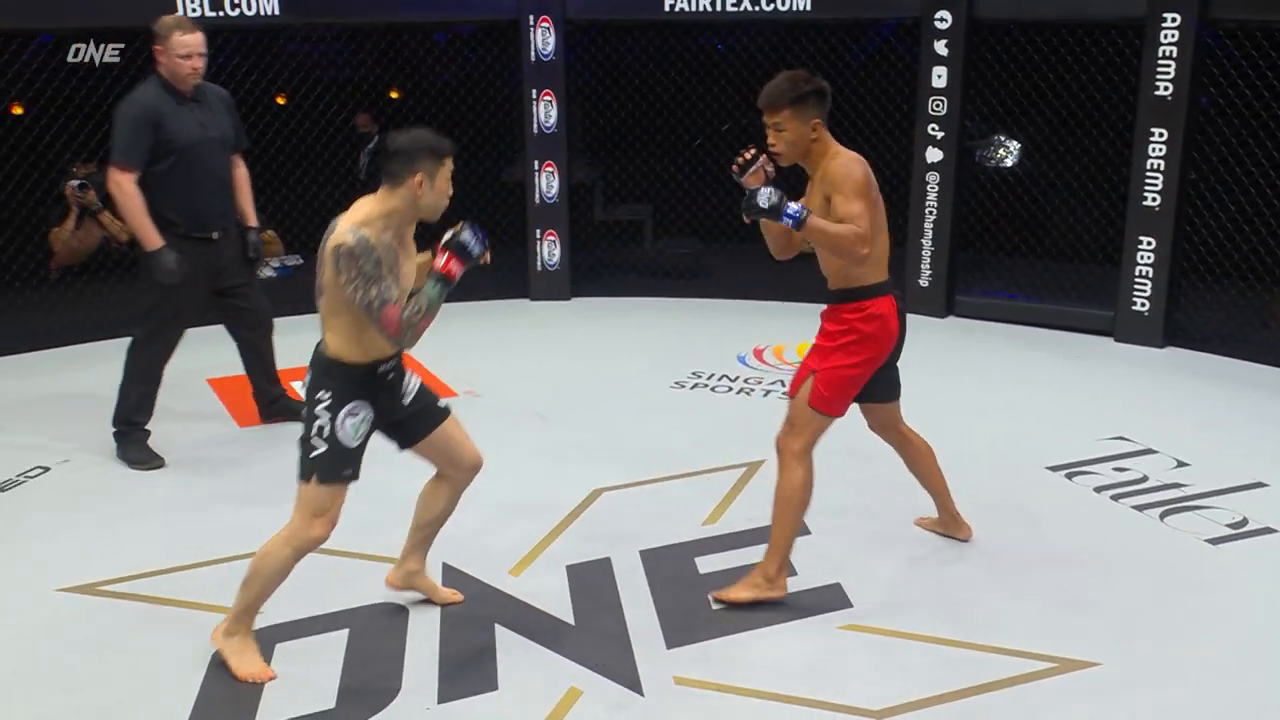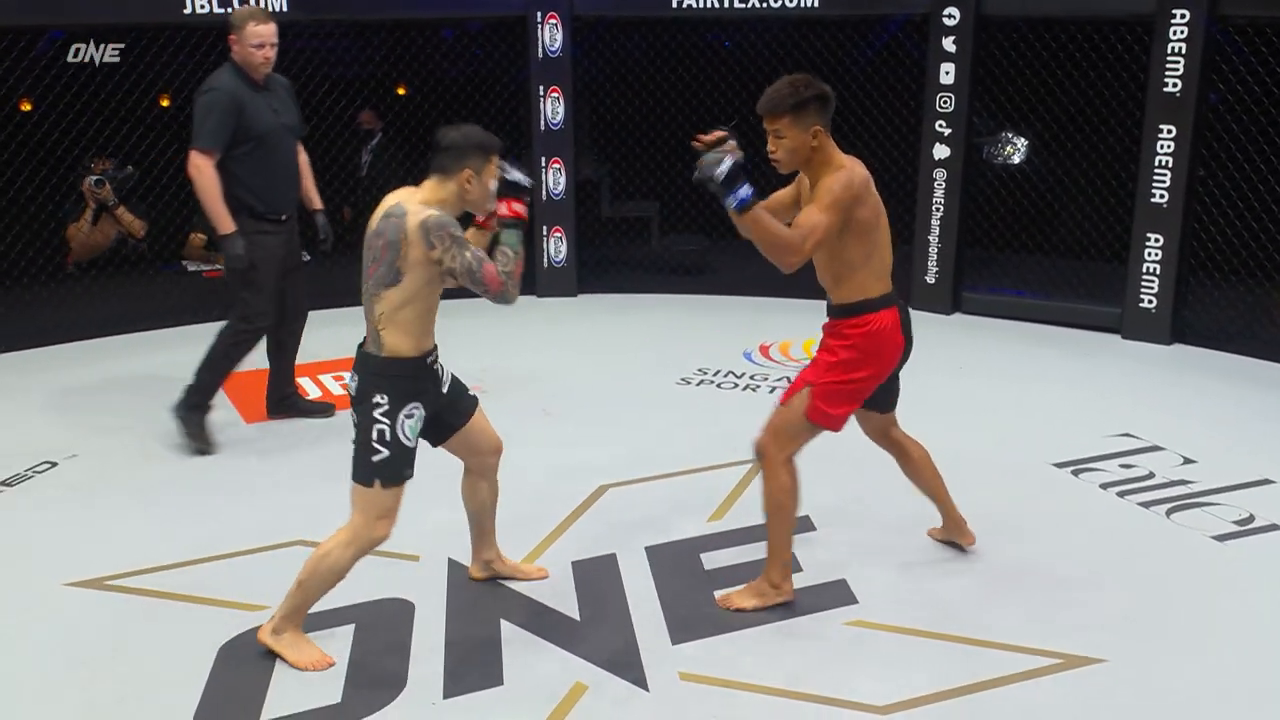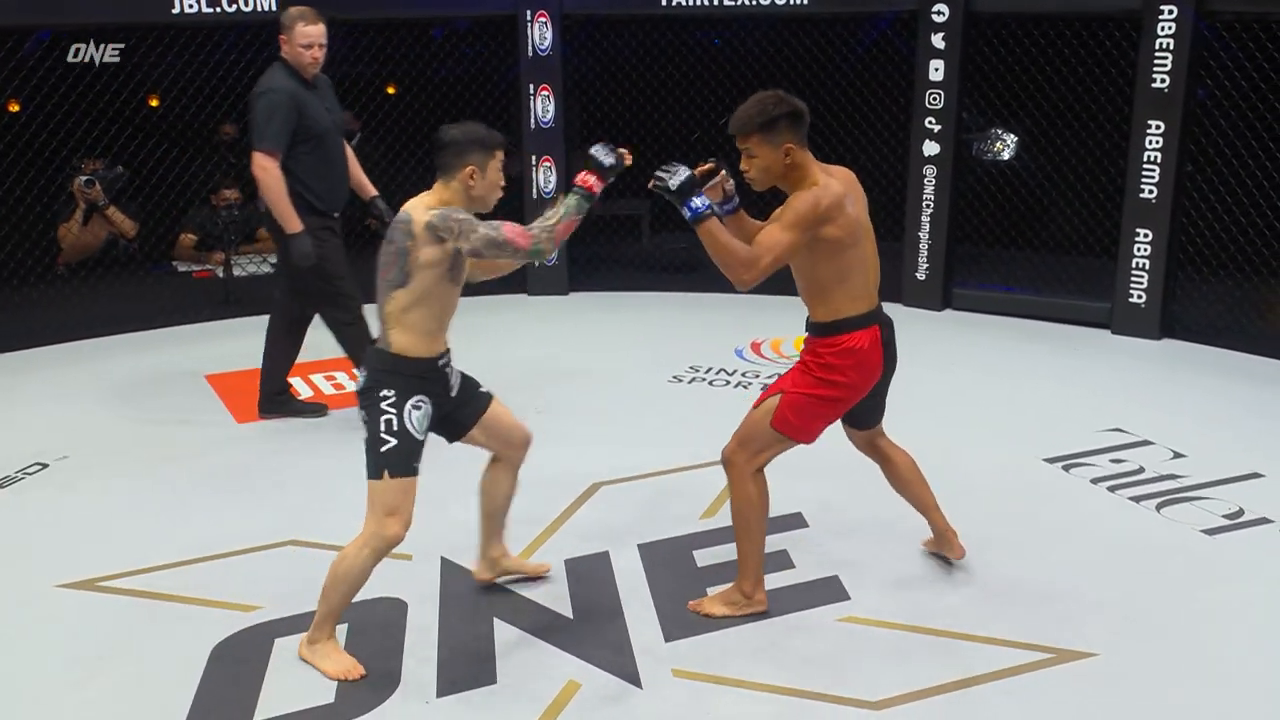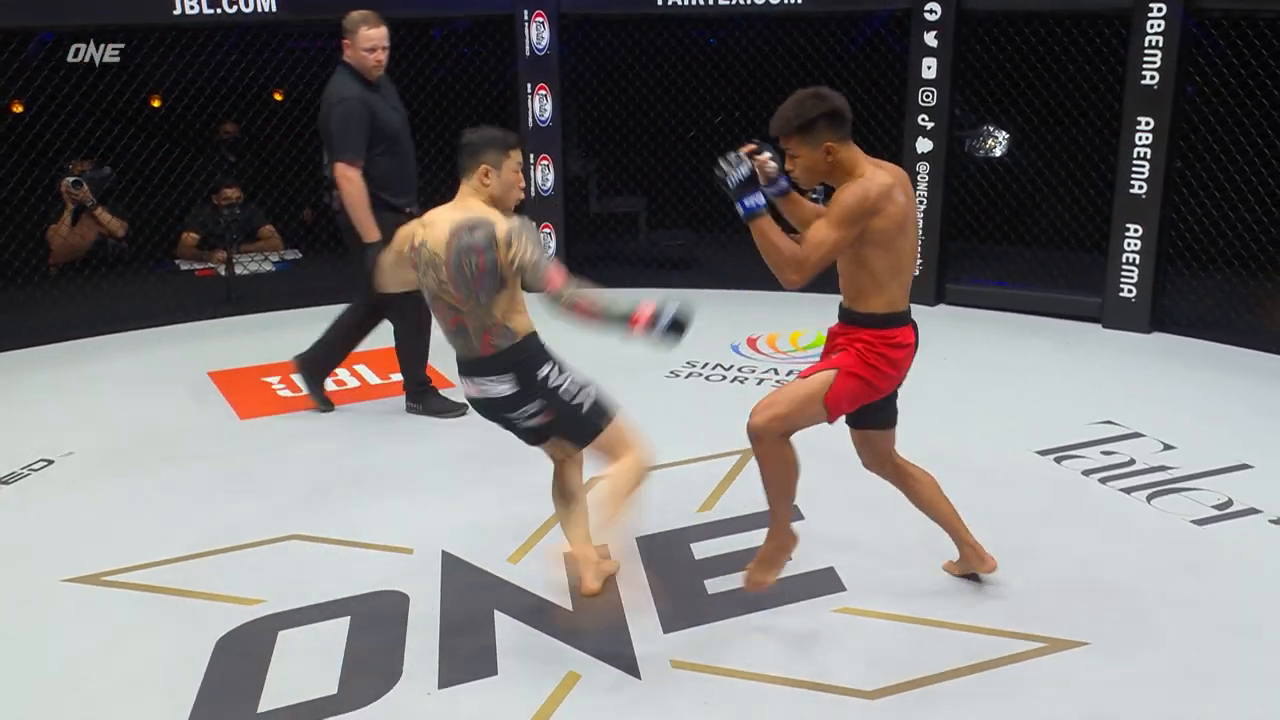
dt=0.3s
person 1, frame 1
left shoulder: (399, 218)
right shoulder: (354, 241)
right elbow: (401, 332)
left wrist: (442, 256)
right wrist: (450, 267)
left hip: (389, 375)
right hip: (341, 387)
left knee: (464, 462)
right knee: (310, 530)
left ankle: (410, 569)
right ankle: (234, 629)
person 1, frame 2
left shoulder: (403, 201)
right shoulder: (429, 223)
left elbow: (463, 265)
right elbow: (503, 289)
left wrist: (495, 219)
right wrist: (513, 210)
left hip: (420, 368)
right hip: (387, 385)
left knee: (486, 451)
right knee: (370, 528)
left ankle: (487, 558)
right ankle: (283, 623)
person 1, frame 3
left shoulder: (433, 211)
right shoulder: (437, 222)
left elbow: (473, 270)
right elbow: (537, 242)
left wrist: (544, 227)
right wrist: (588, 185)
left hip: (434, 369)
right hip: (396, 384)
left knee: (514, 440)
right knee: (387, 529)
left ankle: (492, 557)
right ankle: (319, 637)
person 1, frame 4
left shoulder: (424, 229)
right shoulder: (510, 229)
left elbow: (389, 280)
right elbow: (564, 292)
right wrist: (641, 317)
left hip: (483, 381)
right hip: (525, 372)
left knee: (569, 454)
right knee: (626, 455)
left ankle: (588, 565)
right ankle: (586, 556)
person 2, frame 1
left shoulder: (845, 169)
right shoulder: (820, 177)
left elbow: (861, 245)
right elbow: (783, 250)
left wrist: (791, 211)
right wrist: (758, 192)
left hip: (859, 319)
right hip: (871, 316)
left knee: (793, 442)
right knee: (890, 426)
left ankle: (771, 574)
right ankle: (951, 519)
person 2, frame 2
left shoulder: (843, 181)
right shoulder: (819, 176)
left elbow: (789, 255)
right elbow: (767, 220)
left wrist: (736, 194)
right wrist: (730, 171)
left hip: (863, 335)
right hip: (882, 328)
left knee: (773, 446)
right knee: (886, 433)
left ankle: (774, 579)
right ankle: (955, 526)
person 2, frame 3
left shoulder: (816, 200)
right shoulder: (839, 178)
left elbow: (746, 272)
right elbow: (766, 244)
left wrist: (693, 205)
right wrist: (725, 203)
left hip: (840, 354)
right hip: (872, 340)
left knee: (740, 457)
right knee: (872, 441)
left ankle: (748, 589)
right ankle: (945, 537)
person 2, frame 4
left shoulder: (864, 193)
right shoulder: (878, 178)
left elbow: (796, 271)
right elbow: (806, 228)
left wrist: (749, 198)
right wrist: (775, 184)
left hip: (875, 347)
right hip: (867, 339)
left knee: (764, 424)
right knee: (881, 460)
left ankle: (778, 535)
right ankle: (974, 554)
person 3, frame 1
left shoulder: (218, 98)
right shoulder: (142, 107)
left elbow: (235, 165)
right elbow: (121, 182)
left wrist: (251, 225)
right wrist: (157, 249)
left hip: (226, 240)
right hip: (179, 247)
left knee: (256, 321)
right knee: (155, 340)
left ankle: (272, 401)
right ankle: (129, 432)
person 3, frame 2
left shoulder: (280, 86)
right shoulder: (221, 93)
left elbow: (295, 151)
right elbow: (200, 166)
left wrist: (317, 208)
right wrist: (228, 234)
left hip: (283, 223)
right hip: (247, 228)
left knee: (291, 312)
right knee: (253, 317)
left ankle: (282, 394)
right ankle: (194, 403)
person 3, frame 3
left shoulder: (320, 84)
right shoulder: (277, 92)
left elbow: (339, 147)
right elbow: (264, 166)
left wrist: (372, 197)
right wrist: (295, 232)
left hip: (323, 218)
right hip: (305, 224)
left knee: (296, 306)
right knee: (344, 306)
left ankle: (273, 396)
person 3, frame 4
left shoulder: (378, 82)
right shoulder: (349, 98)
right elbow: (347, 175)
left wrist: (411, 206)
right wrist: (373, 240)
left hip: (395, 213)
right hip: (375, 218)
left knee: (379, 299)
right knee: (411, 302)
left ankle: (315, 363)
right ankle: (419, 392)
